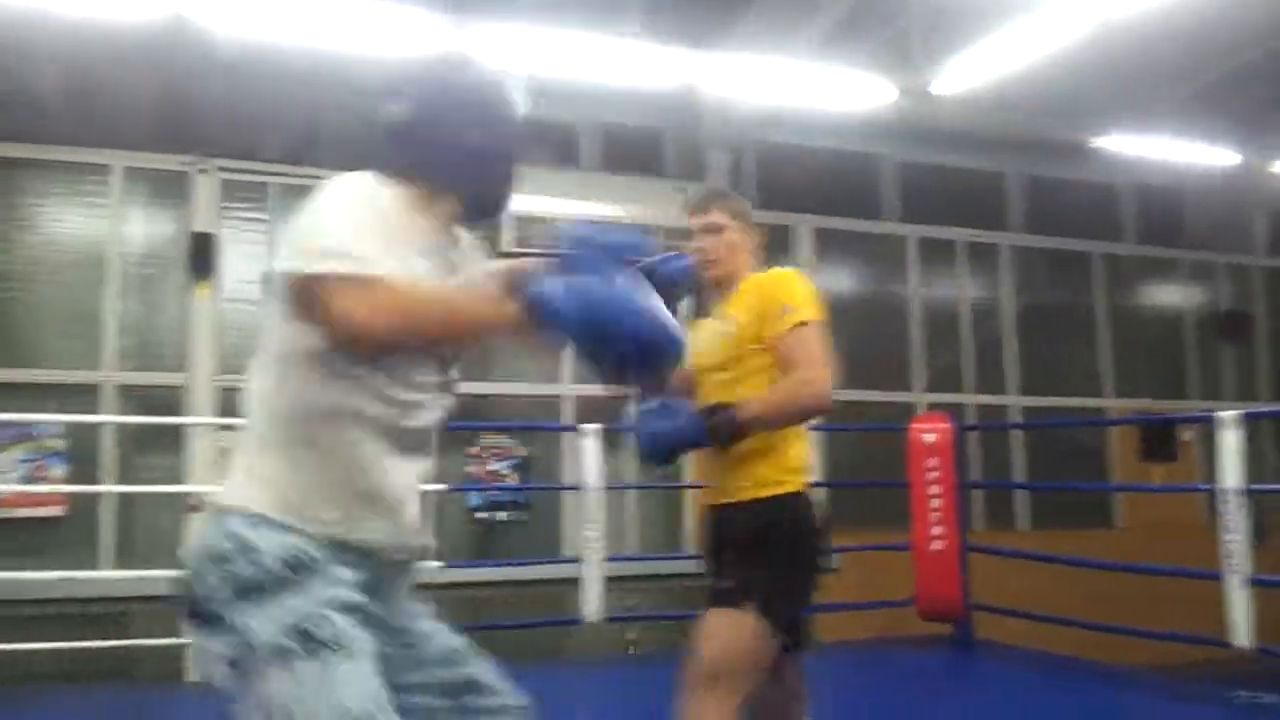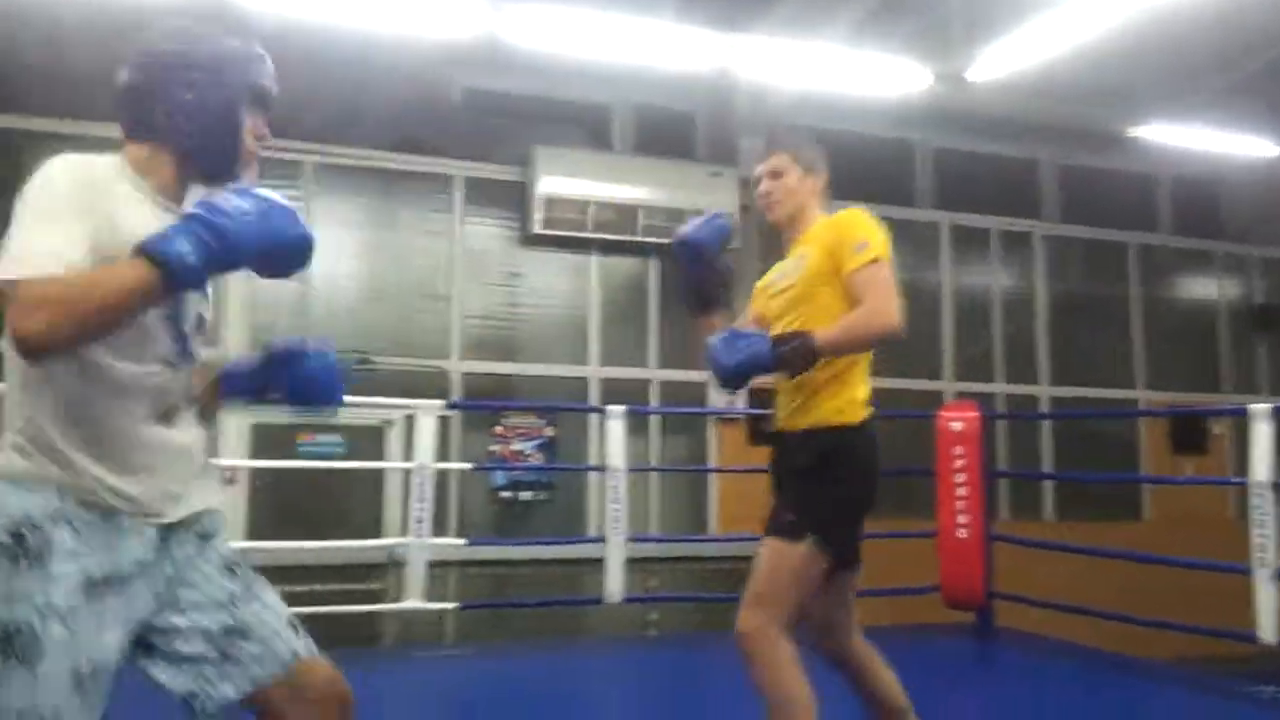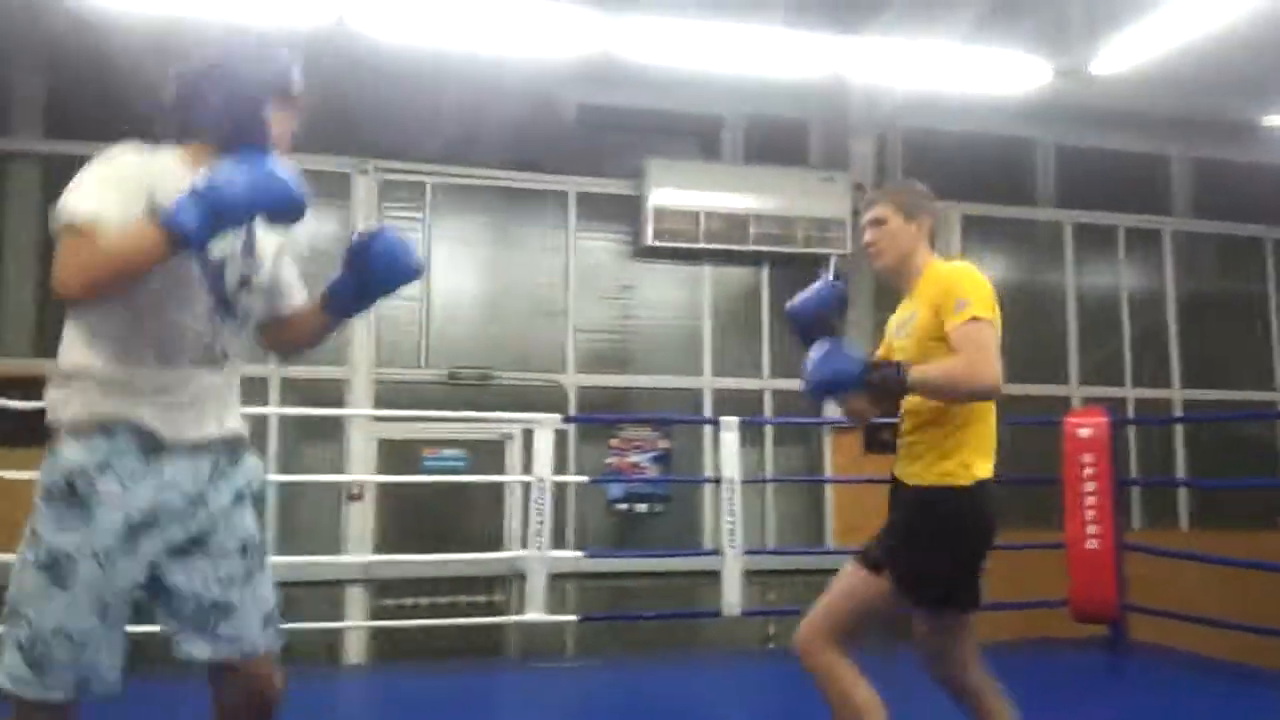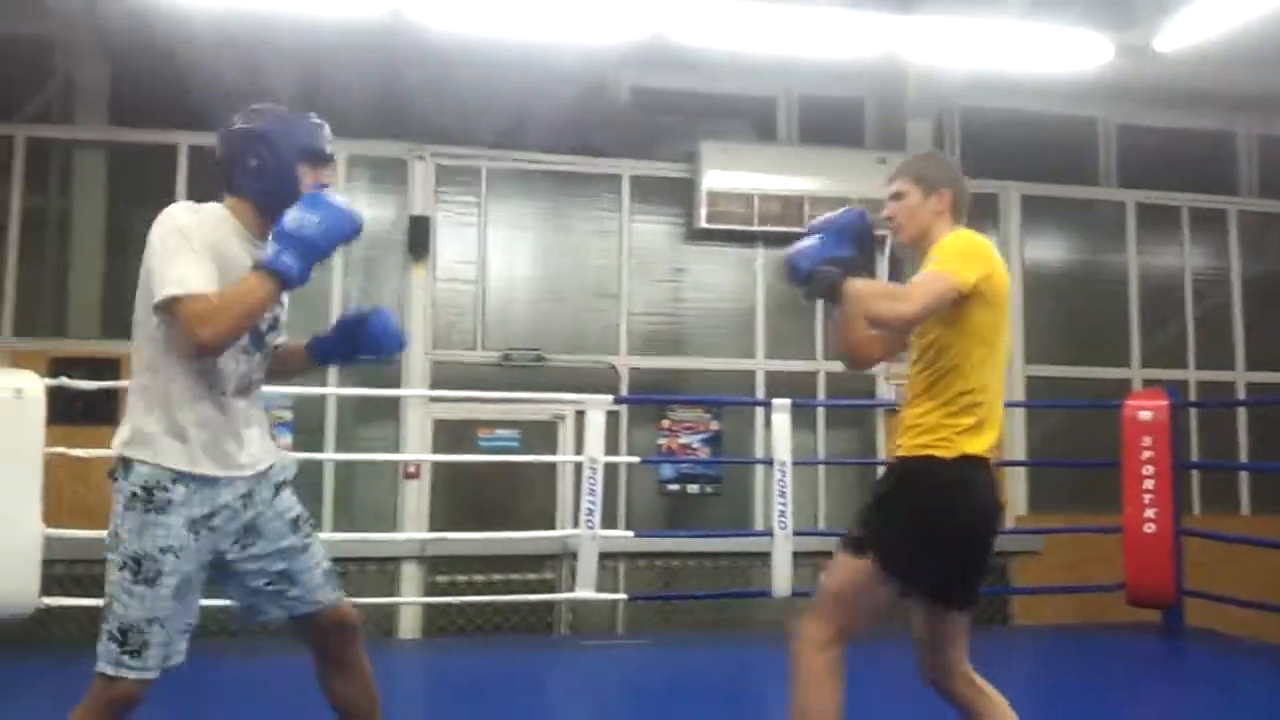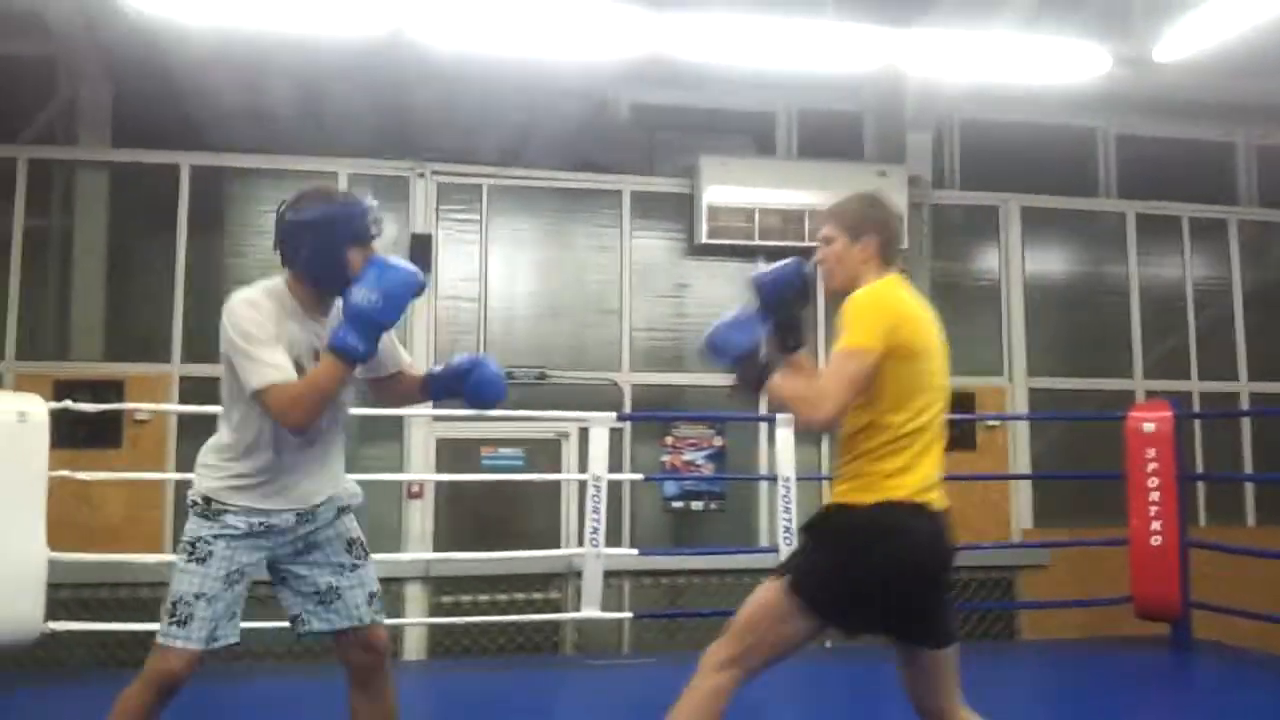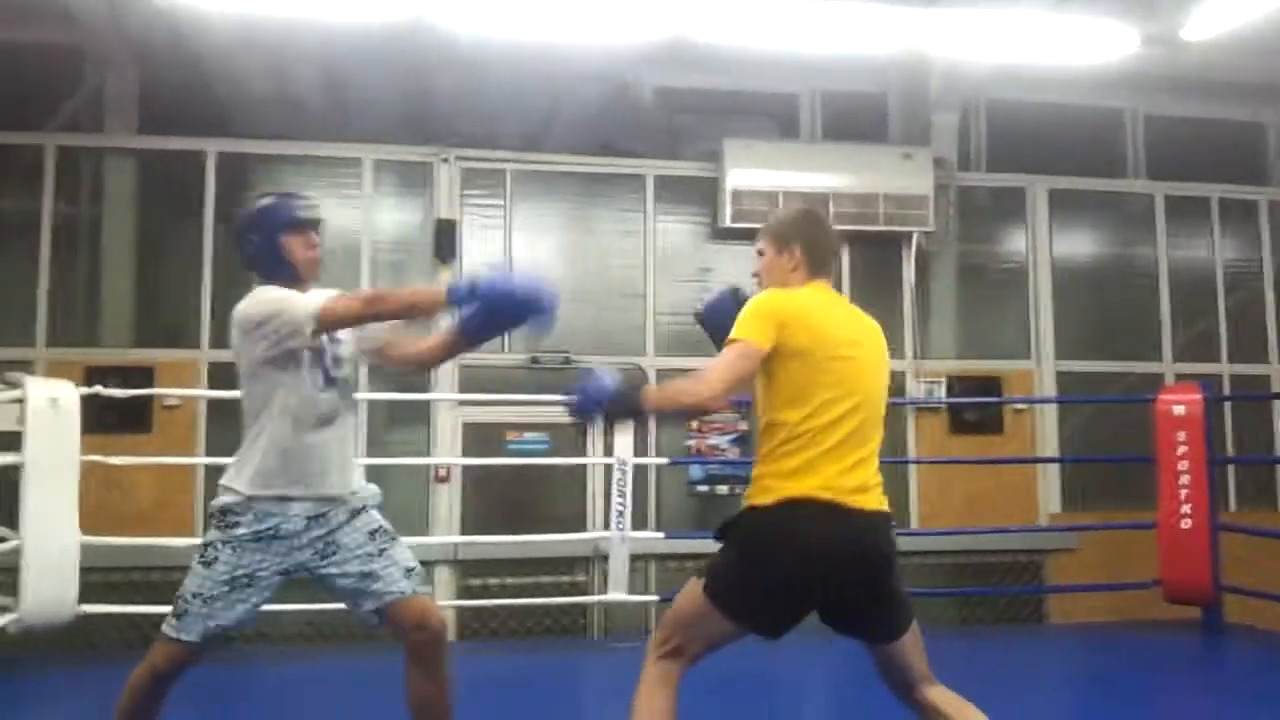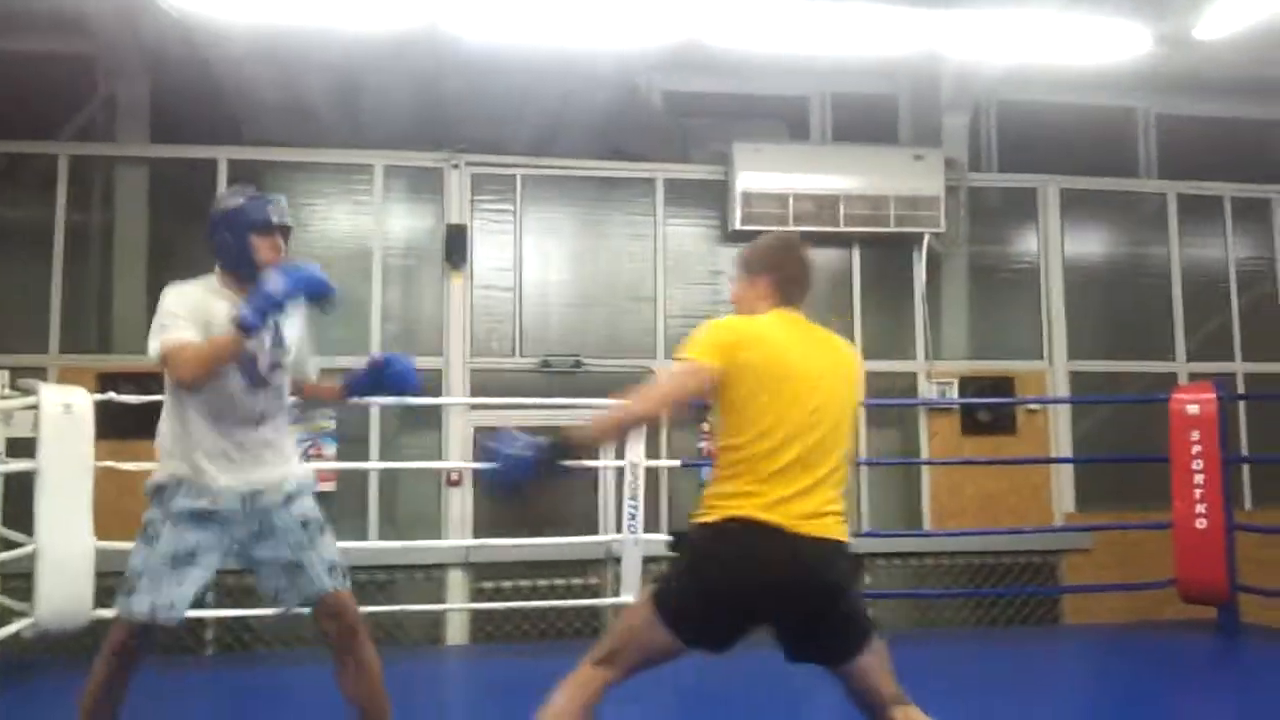
dt=0.3s
person 1, frame 1
left shoulder: (452, 254)
right shoulder: (353, 203)
right elbow: (362, 319)
right wrist: (539, 299)
left hip: (363, 565)
right hip: (276, 555)
person 1, frame 2
left shoulder: (191, 215)
right shoulder: (76, 185)
left wrist: (245, 380)
right wrist: (185, 248)
left hip: (176, 523)
right hip: (60, 526)
person 1, frame 3
left shoulder: (251, 218)
right shoulder: (132, 172)
left elbow: (285, 334)
right elbow: (73, 279)
left wrist: (349, 291)
right wrist: (196, 214)
left hip: (215, 463)
right hip: (110, 460)
person 1, frame 4
left shoulder: (265, 253)
right shoulder: (185, 226)
right elbow: (207, 333)
left wrist: (335, 344)
right wrist: (289, 256)
left hip: (253, 477)
right hip: (168, 482)
left knee: (336, 625)
person 1, frame 5
left shoulder: (355, 308)
right shoulder: (249, 310)
left elbow: (389, 387)
right elbow: (295, 413)
left wrist: (447, 381)
right wrist: (358, 332)
left hip: (319, 508)
right hip: (234, 509)
left knee: (369, 649)
right knee: (170, 667)
person 1, frame 6
left shoulder: (327, 303)
right shoulder: (260, 310)
left elbow: (407, 355)
right elbow: (369, 306)
left wrist: (477, 325)
right wrist: (472, 291)
left hip: (342, 506)
right hip: (260, 510)
left knee: (425, 627)
right knee: (173, 654)
person 1, frame 7
left shoulder: (286, 309)
right shoulder: (184, 299)
left elbow: (308, 389)
right elbow: (185, 374)
left wrist: (363, 381)
right wrist: (252, 313)
left hip: (277, 492)
right hip: (194, 494)
left knee: (343, 617)
right knee: (129, 634)
person 2, frame 1
left shoulder: (780, 286)
right shoulder: (706, 330)
left elbow: (815, 388)
left wrist: (719, 423)
left hip: (773, 517)
right hip: (731, 520)
person 2, frame 2
left shoulder: (849, 228)
right shoulder: (774, 278)
left elbow: (887, 318)
right elbow: (734, 361)
left wrist: (798, 348)
right wrist: (704, 295)
left hip: (833, 447)
right hip: (802, 449)
left knee: (759, 623)
right knee: (835, 632)
person 2, frame 3
left shoulder: (957, 282)
right shoulder: (904, 316)
left elbow: (985, 377)
right elbow: (863, 409)
left wrist: (894, 377)
right wrist: (824, 350)
left hip: (945, 499)
right hip: (927, 496)
left knee: (816, 641)
right knee: (955, 668)
person 2, frame 4
left shoulder: (966, 248)
right shoulder: (951, 263)
left elbow: (900, 310)
right elbow: (864, 350)
left wrist: (835, 280)
right wrist: (841, 280)
left hip: (935, 479)
right hip: (964, 487)
left knee: (817, 635)
right knee: (947, 669)
person 2, frame 5
left shoulder: (874, 303)
right shoulder: (911, 309)
left elbow: (820, 409)
right elbow: (836, 403)
left wrist: (760, 368)
right wrist: (786, 337)
left hip: (866, 526)
right hip: (922, 531)
left knee: (724, 664)
person 2, frame 6
left shoulder: (770, 307)
right shoulder: (869, 330)
left elbow: (711, 391)
left wrist: (628, 399)
left hip: (785, 527)
right hip: (866, 531)
left knee: (665, 657)
person 2, frame 7
left shoulder: (729, 335)
right shoulder: (845, 359)
left elbow: (647, 404)
left wrist: (554, 448)
left hip: (732, 547)
right hip: (820, 556)
left knee: (598, 670)
